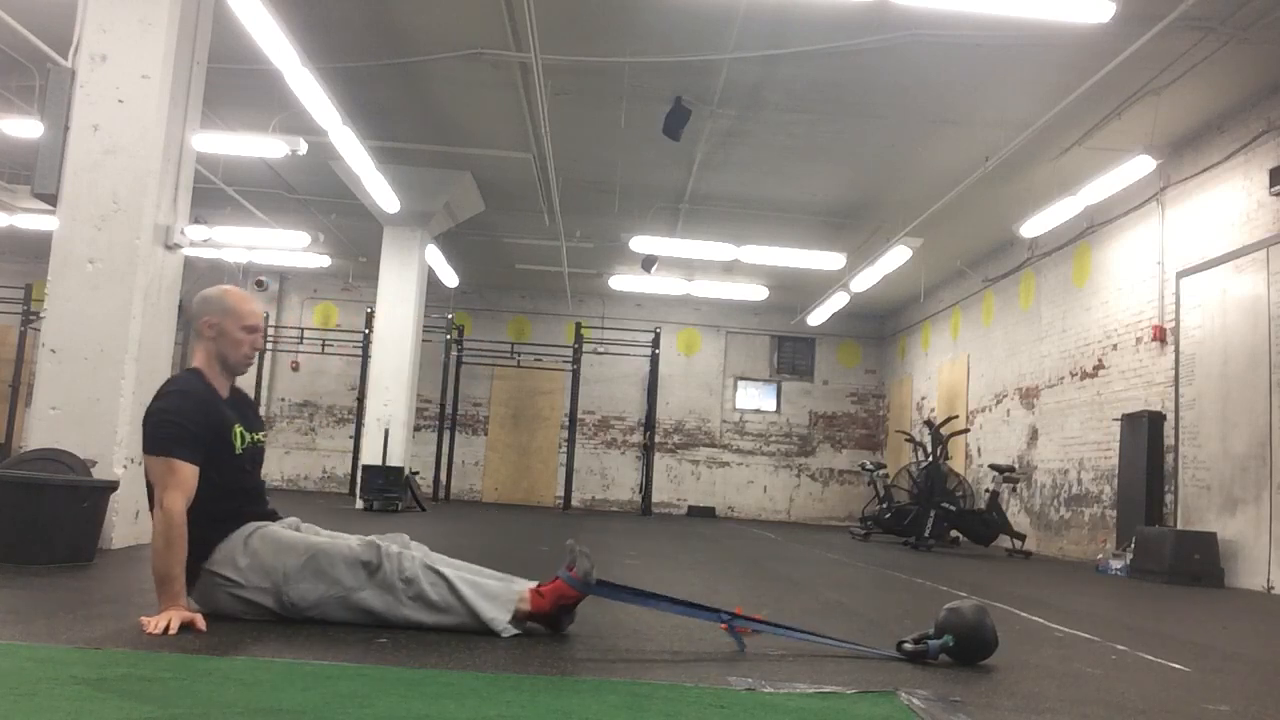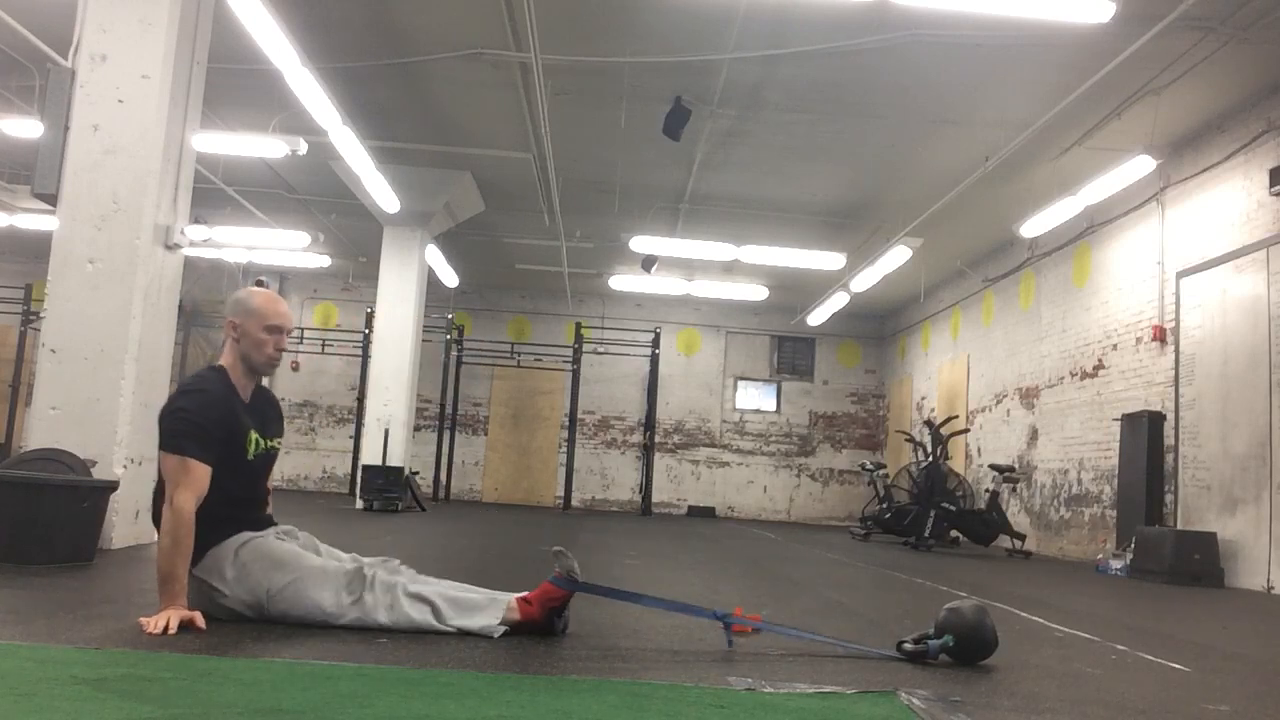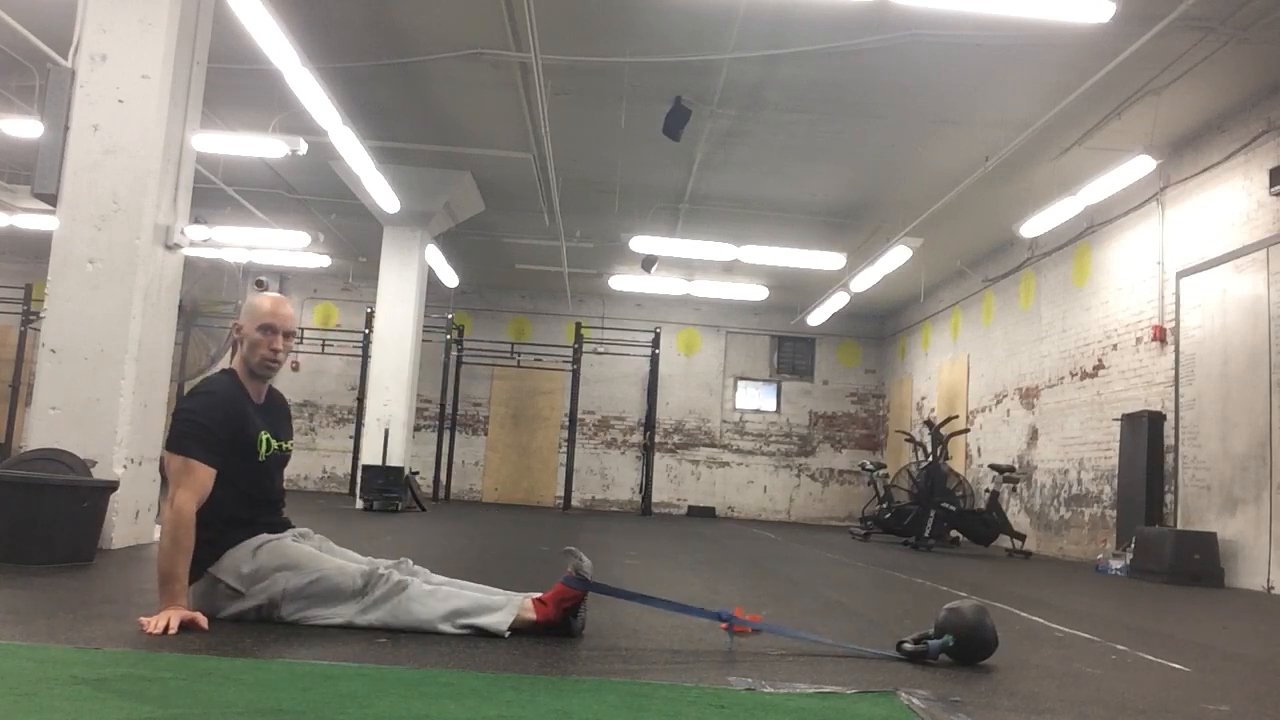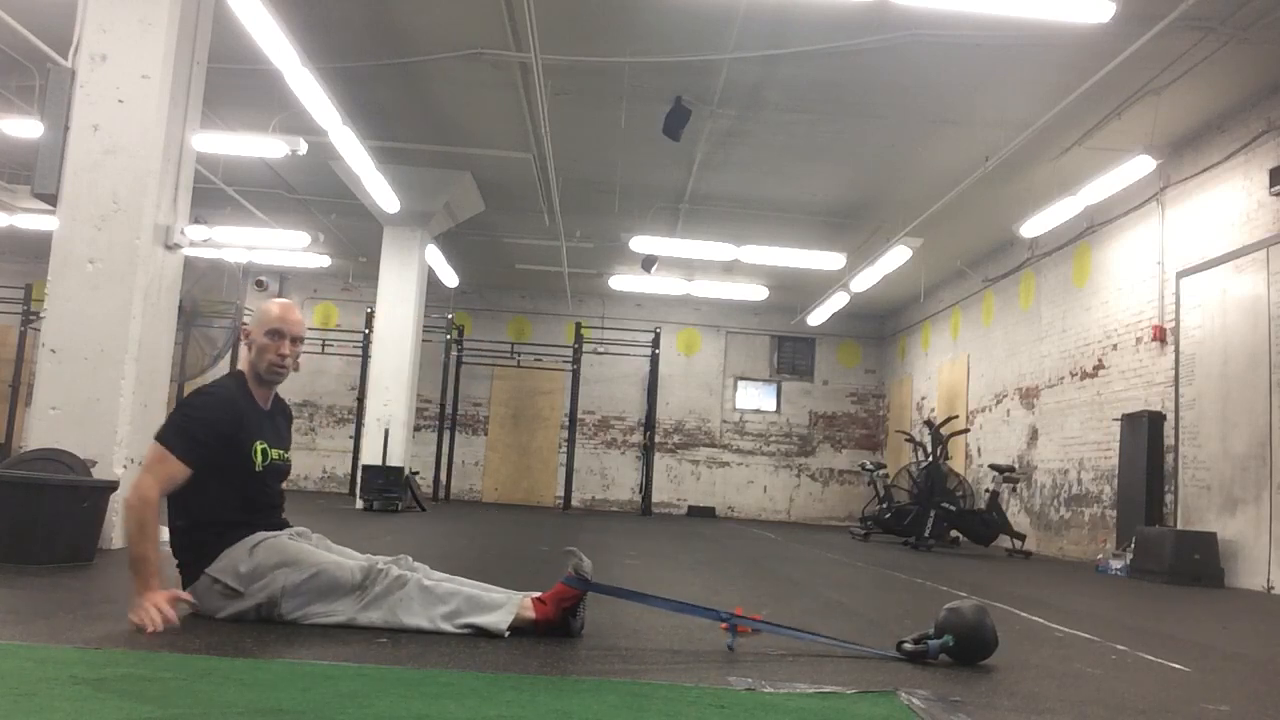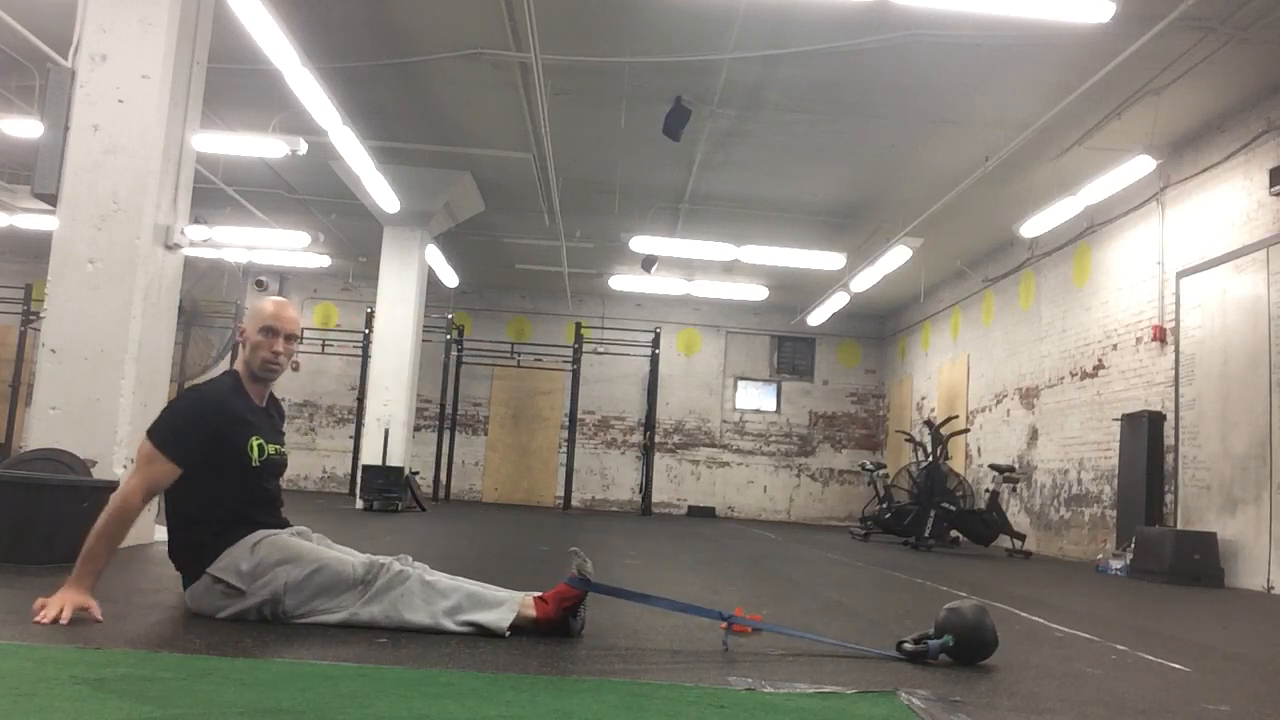
dt=0.2s
person 1, frame 1
left shoulder: (239, 404)
right shoulder: (180, 404)
right elbow: (172, 506)
right wrist: (173, 602)
left hip: (266, 534)
right hip: (227, 562)
left knee: (390, 552)
right knee: (375, 567)
left ankle: (529, 599)
right ankle: (532, 604)
person 1, frame 2
left shoulder: (266, 405)
right shoulder: (200, 401)
right elbow: (181, 504)
left wrist: (271, 554)
right wrist: (173, 602)
left hip: (263, 538)
right hip: (217, 563)
left knee: (381, 575)
right knee: (357, 590)
left ankle: (520, 607)
right ankle: (520, 613)
person 1, frame 3
left shoulder: (276, 406)
right shoulder: (210, 404)
right elbow: (183, 504)
right wrist: (173, 602)
left hip: (278, 540)
right hip: (229, 565)
left knee: (393, 574)
right knee: (372, 590)
left ankle: (534, 608)
right ankle: (536, 614)
person 1, frame 4
left shoulder: (278, 412)
right shoulder: (212, 406)
right elbow: (144, 493)
right wrist: (146, 588)
left hip: (275, 540)
right hip: (226, 565)
left knee: (396, 571)
right knee: (374, 585)
left ankle: (534, 607)
right ankle: (536, 612)
person 1, frame 5
left shoulder: (271, 410)
right shoulder: (203, 406)
right elbow: (133, 495)
left wrist: (195, 571)
right wrist: (78, 584)
left hip: (277, 541)
right hip: (228, 565)
left knee: (391, 573)
right knee: (377, 581)
left ankle: (532, 608)
right ankle: (534, 612)
